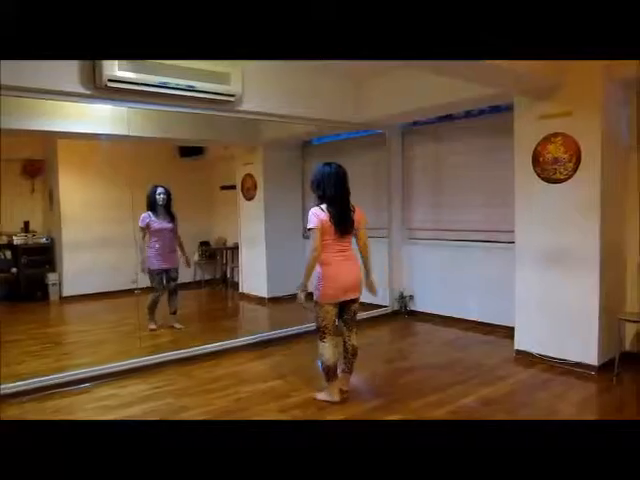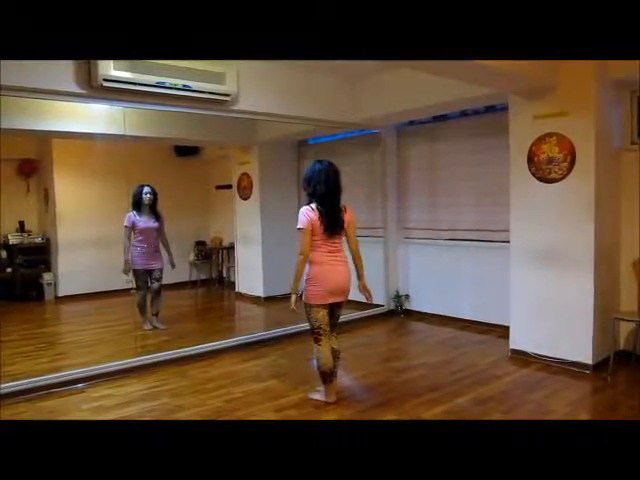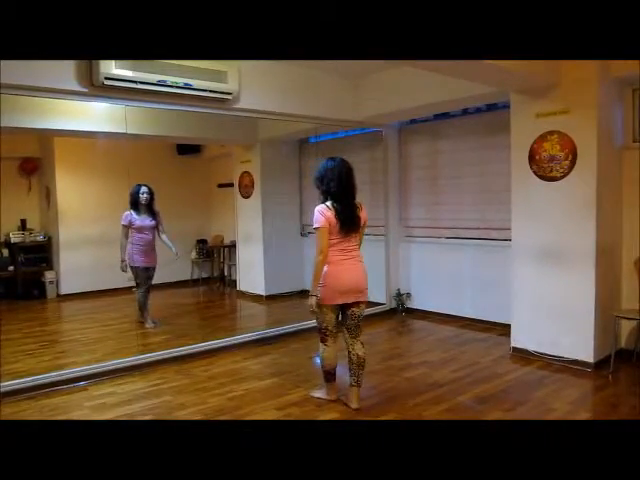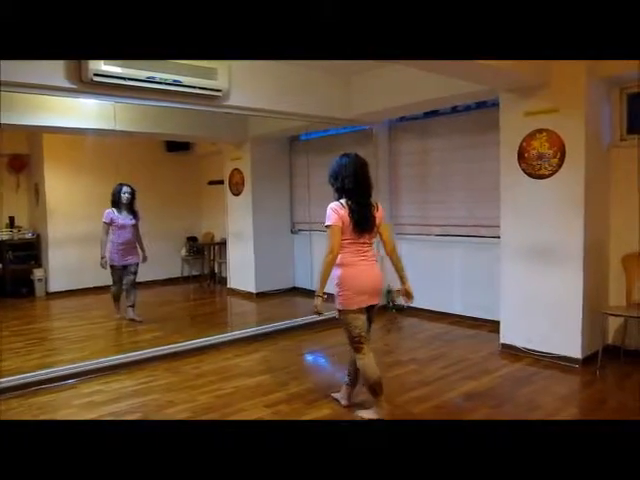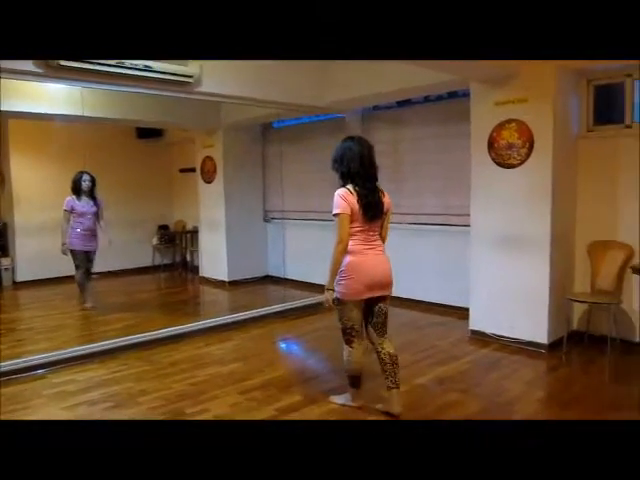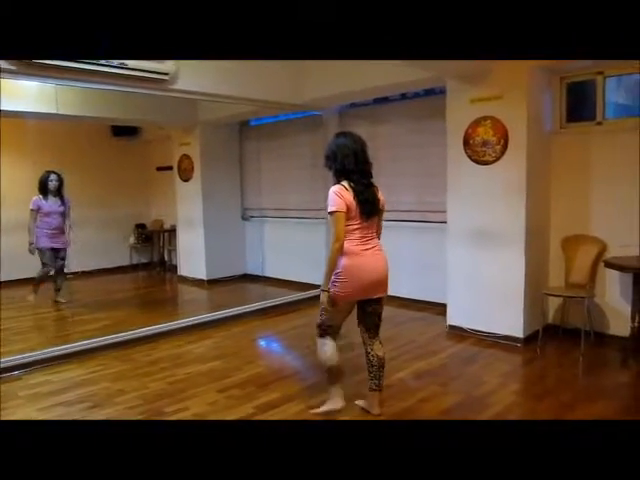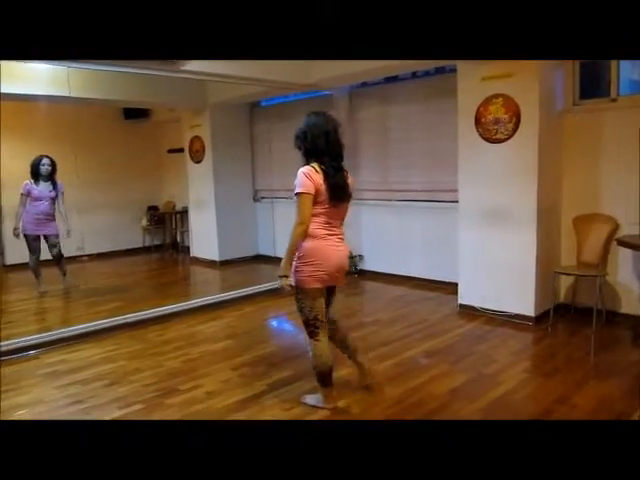
dt=0.7s
person 1, frame 1
left shoulder: (317, 213)
right shoulder: (355, 212)
left elbow: (315, 253)
right elbow: (364, 247)
left wrist: (304, 285)
right wrist: (369, 276)
left hip: (330, 279)
right hip: (353, 276)
left knee: (325, 336)
right knee: (350, 331)
left ankle: (333, 390)
right ankle: (345, 383)
person 1, frame 2
left shoulder: (307, 212)
right shoulder: (345, 212)
left elbow: (303, 254)
right elbow: (355, 249)
left wrist: (294, 289)
right wrist: (362, 280)
left hip: (319, 280)
right hip: (342, 277)
left knee: (321, 338)
right knee: (330, 334)
left ankle: (329, 392)
right ankle: (331, 385)
person 1, frame 3
left shoulder: (323, 211)
right shoulder: (359, 210)
left elbow: (322, 253)
left wrist: (313, 291)
left hip: (333, 279)
right hip: (357, 277)
left knee: (328, 338)
right knee: (355, 338)
left ankle: (330, 390)
right ankle: (354, 395)
person 1, frame 4
left shoulder: (336, 209)
right shoulder: (375, 209)
left elbow: (332, 253)
right elbow: (391, 248)
left wrist: (320, 292)
right wrist: (403, 281)
left hip: (350, 281)
right hip: (373, 278)
left knee: (360, 347)
right knee: (360, 341)
left ankle: (379, 407)
right ankle: (346, 393)
person 1, frame 5
left shoulder: (344, 195)
right shoulder: (382, 195)
left elbow: (342, 243)
left wrist: (330, 285)
left hip: (356, 271)
right hip: (381, 268)
left knee: (352, 338)
right knee: (379, 336)
left ankle: (354, 396)
right ankle: (394, 400)
person 1, frame 6
left shoulder: (338, 192)
right shoulder: (375, 191)
left elbow: (338, 242)
left wrist: (325, 286)
left hip: (352, 270)
right hip: (378, 266)
left knee: (325, 332)
right knee: (372, 336)
left ankle: (336, 395)
right ankle: (374, 400)
person 1, frame 7
left shoulder: (308, 173)
right shoulder: (344, 176)
left elbow: (301, 225)
left wrist: (284, 268)
left hip: (313, 257)
right hip: (337, 254)
left knee: (314, 329)
right knee: (322, 320)
left ankle: (326, 395)
right ankle: (359, 365)
person 2, frame 1
left shoulder: (171, 216)
right shoulder: (146, 217)
left elbow: (176, 237)
right elbow: (142, 240)
left wrist: (184, 254)
right wrist: (143, 259)
left hip: (171, 258)
right hip: (155, 259)
left knee: (173, 288)
right knee: (157, 291)
left ankle: (173, 320)
right ankle: (151, 320)
person 2, frame 2
left shoulder: (158, 216)
right shoulder: (131, 216)
left elbow: (162, 237)
right elbow: (127, 240)
left wrist: (170, 256)
right wrist: (126, 260)
left hip: (155, 257)
right hip: (139, 258)
left knee: (156, 288)
right knee: (142, 290)
left ankle: (155, 319)
right ankle: (145, 320)
person 2, frame 3
left shoulder: (155, 214)
right shoulder: (129, 215)
left elbow: (162, 234)
right elbow: (124, 238)
left wrist: (172, 248)
right wrist: (123, 259)
left hip: (151, 255)
right hip: (136, 255)
left knee: (147, 286)
right knee: (142, 287)
left ankle: (142, 315)
right ankle: (145, 317)
person 2, frame 4
left shoulder: (134, 213)
right shoulder: (110, 213)
right elbow: (104, 236)
left wrist: (143, 251)
right wrist: (103, 255)
left hip: (132, 253)
right hip: (116, 252)
left knee: (131, 282)
right knee: (118, 284)
left ankle: (130, 312)
right ankle: (117, 309)
person 2, frame 5
left shoulder: (96, 201)
right shoulder: (71, 201)
left elbow: (100, 220)
right elbow: (65, 223)
left wrist: (107, 235)
right wrist: (64, 242)
left hip: (92, 238)
right hip: (77, 238)
left knee: (88, 269)
right knee: (80, 269)
left ankle: (84, 295)
right ankle: (86, 298)
person 2, frame 6
left shoulder: (64, 200)
right shoulder: (37, 200)
left elbow: (67, 219)
right elbow: (32, 222)
left wrist: (67, 235)
right wrist: (31, 241)
left hip: (59, 237)
right hip: (43, 237)
left knee: (60, 267)
right knee: (48, 266)
left ankle: (57, 294)
right ankle: (34, 290)
person 2, frame 7
left shoulder: (57, 186)
right shoulder: (28, 185)
left elbow: (61, 206)
right elbow: (21, 207)
left wrist: (67, 224)
right wrist: (16, 225)
left hip: (49, 223)
right hip: (31, 224)
left knee: (56, 253)
right knee: (34, 255)
left ankle: (64, 276)
right ankle: (40, 284)
